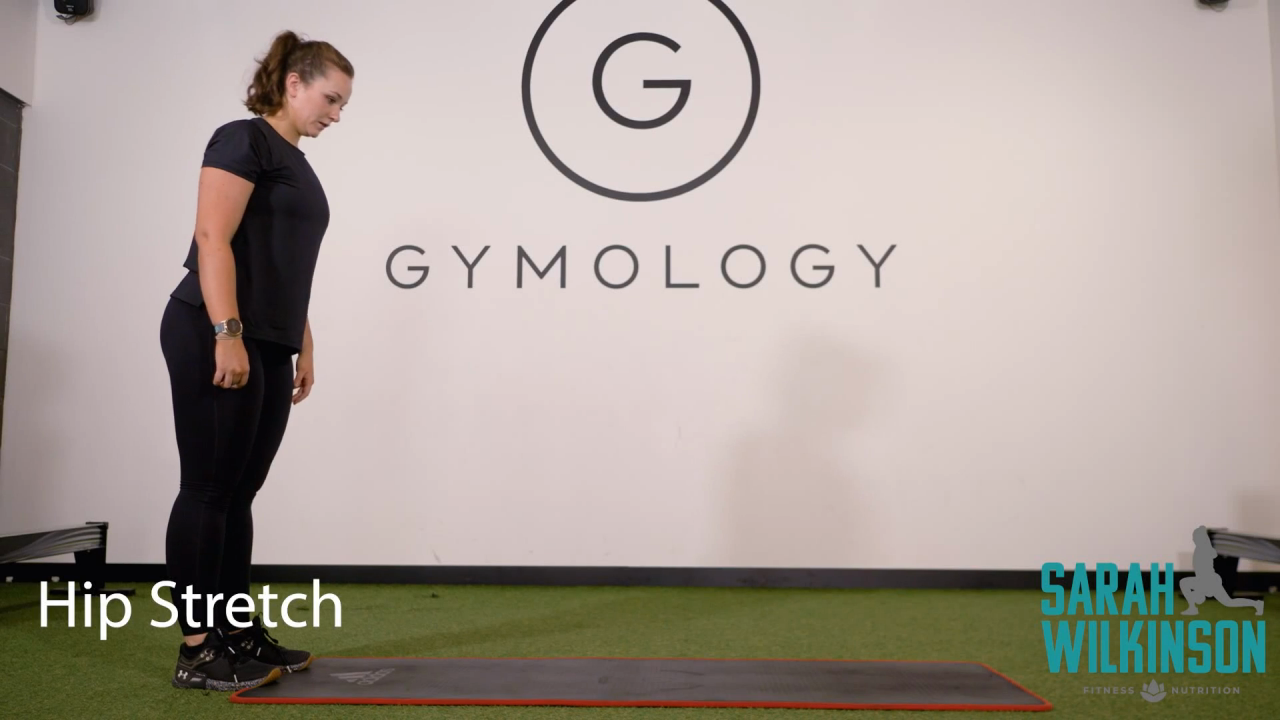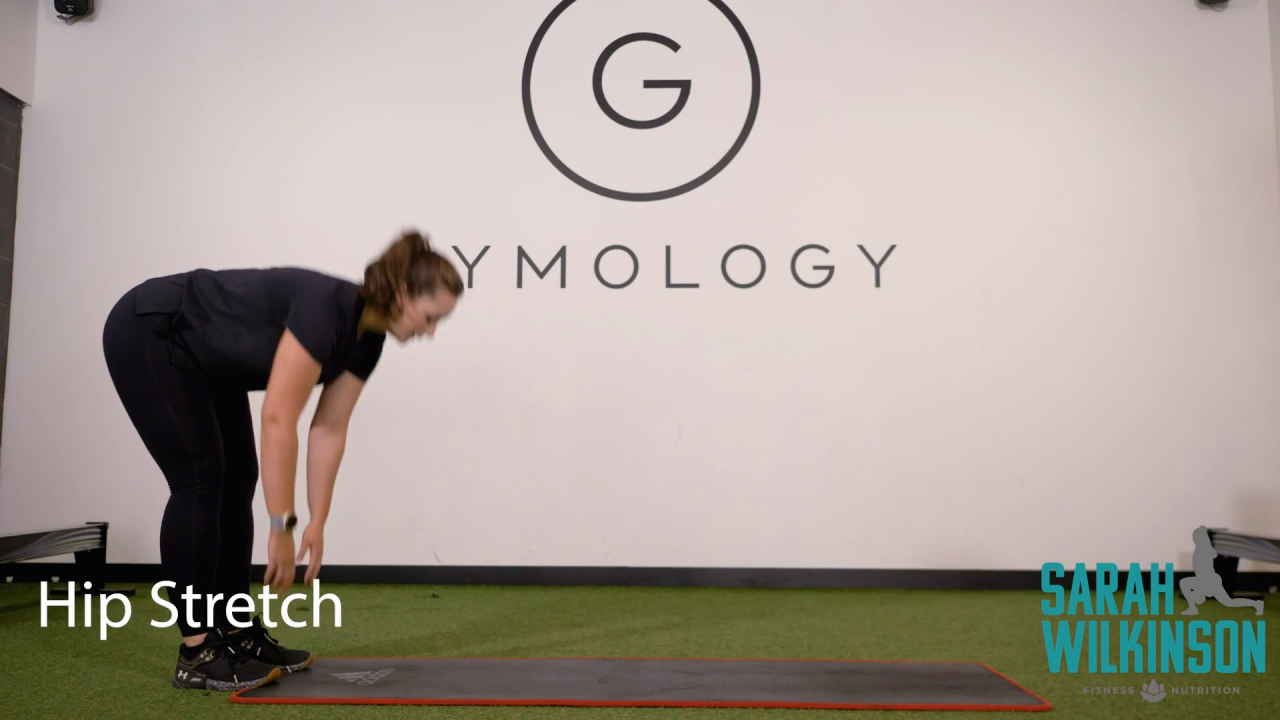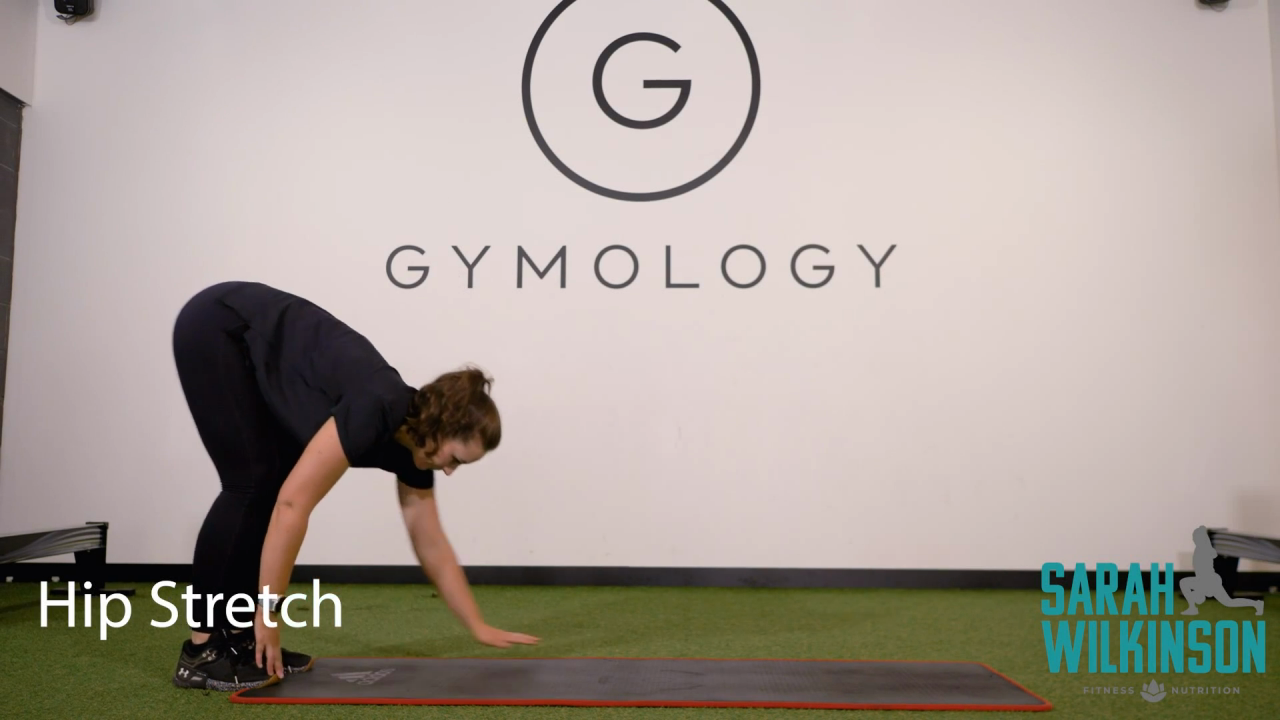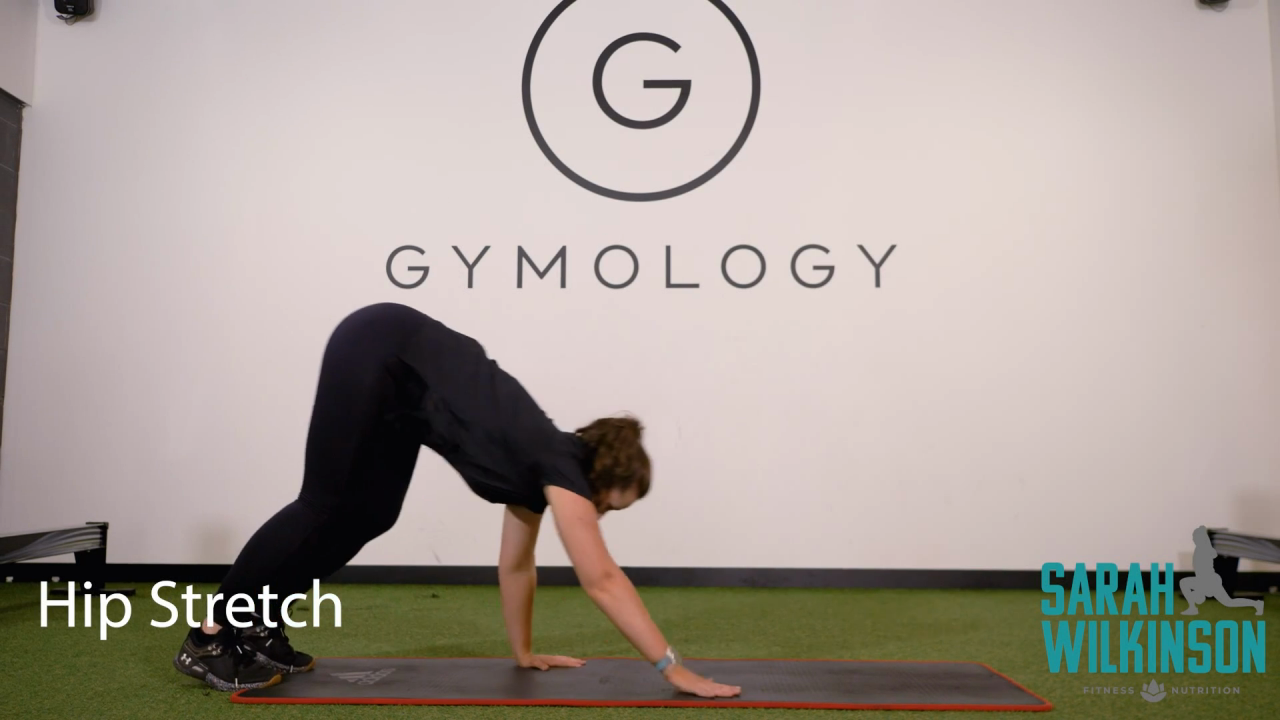
dt=0.7s
person 1, frame 1
left shoulder: (295, 163)
right shoulder: (243, 140)
right elbow: (212, 240)
left wrist: (302, 347)
right wrist: (227, 332)
left hip: (267, 346)
right hip: (214, 339)
left knee: (238, 492)
right knee: (209, 488)
left ankle: (234, 631)
right ankle: (196, 649)
person 1, frame 2
left shoulder: (367, 338)
right shoulder: (329, 308)
left elbow: (328, 430)
right elbow: (278, 420)
left wrist: (316, 525)
right wrist: (281, 530)
right hip: (148, 332)
left knee: (236, 473)
right knee: (200, 474)
left ankle: (233, 632)
right ankle: (196, 650)
person 1, frame 3
left shoulder: (412, 436)
right shoulder: (375, 411)
left elbow: (431, 543)
right elbow: (291, 505)
left wrist: (480, 628)
right wrist: (267, 612)
left hip: (256, 354)
right hip: (219, 327)
left knee: (279, 485)
right knee: (253, 484)
left ankle: (240, 636)
right ankle: (201, 649)
person 1, frame 4
left shoulder: (543, 470)
right shoulder: (567, 470)
left elbow: (516, 561)
right elbow: (601, 578)
left wrist: (523, 650)
right wrist: (672, 668)
left hip: (402, 372)
right hip: (376, 351)
left knee: (372, 515)
right knee: (328, 506)
left ankle: (258, 627)
right ankle: (208, 637)
